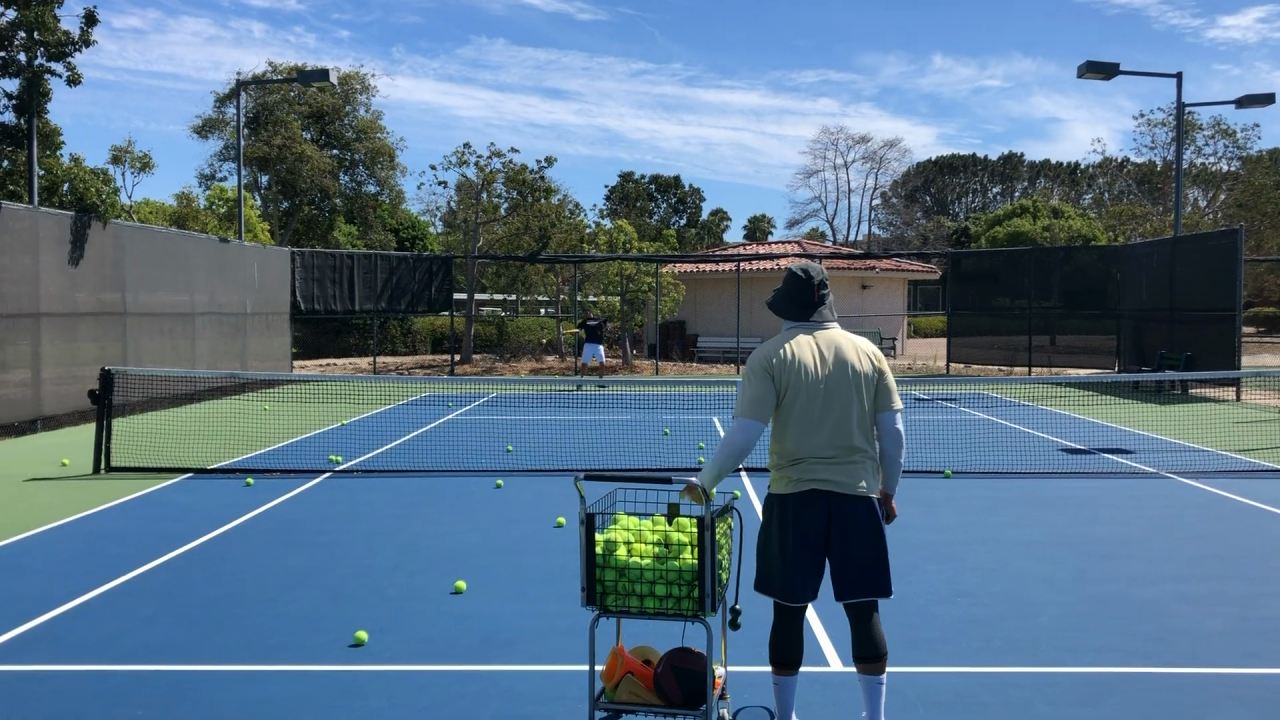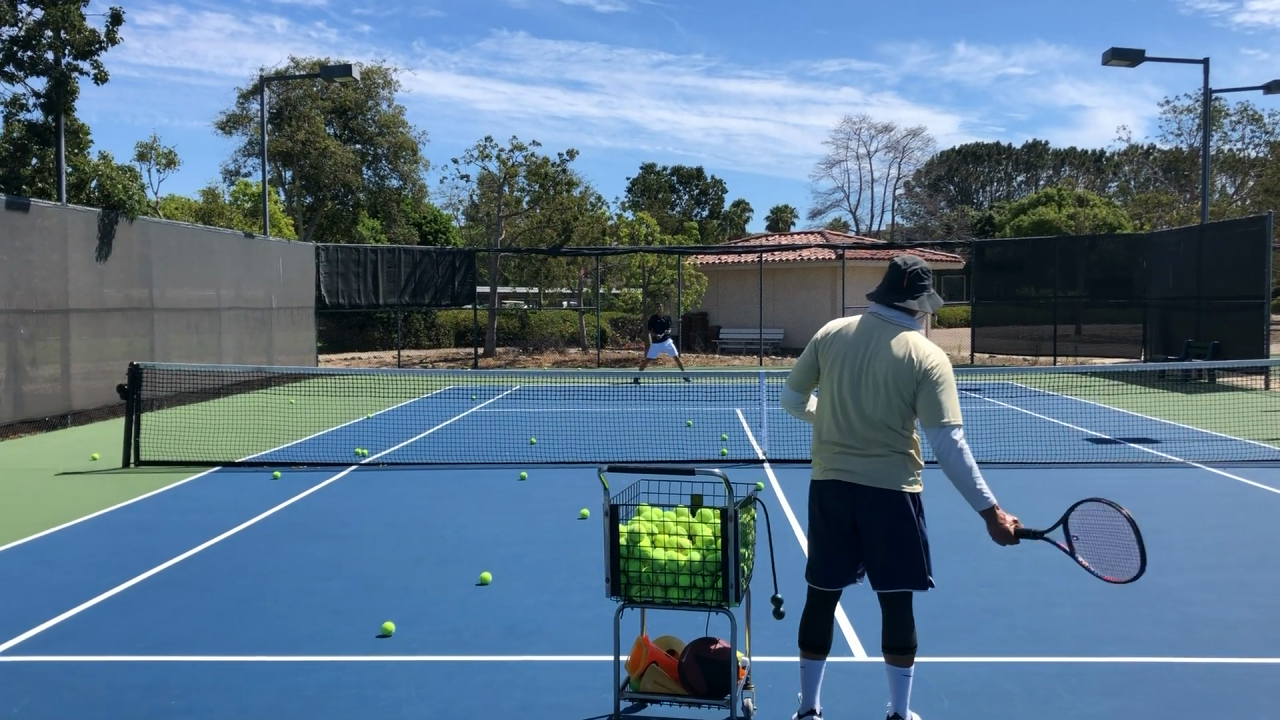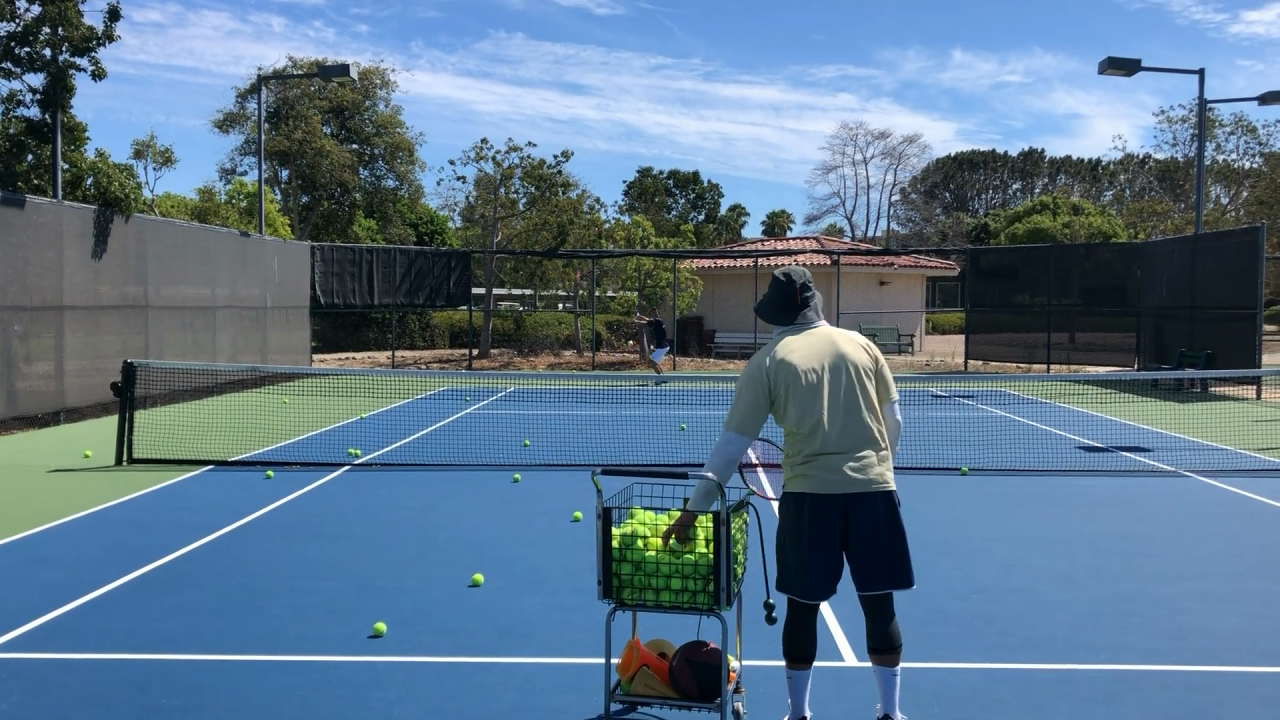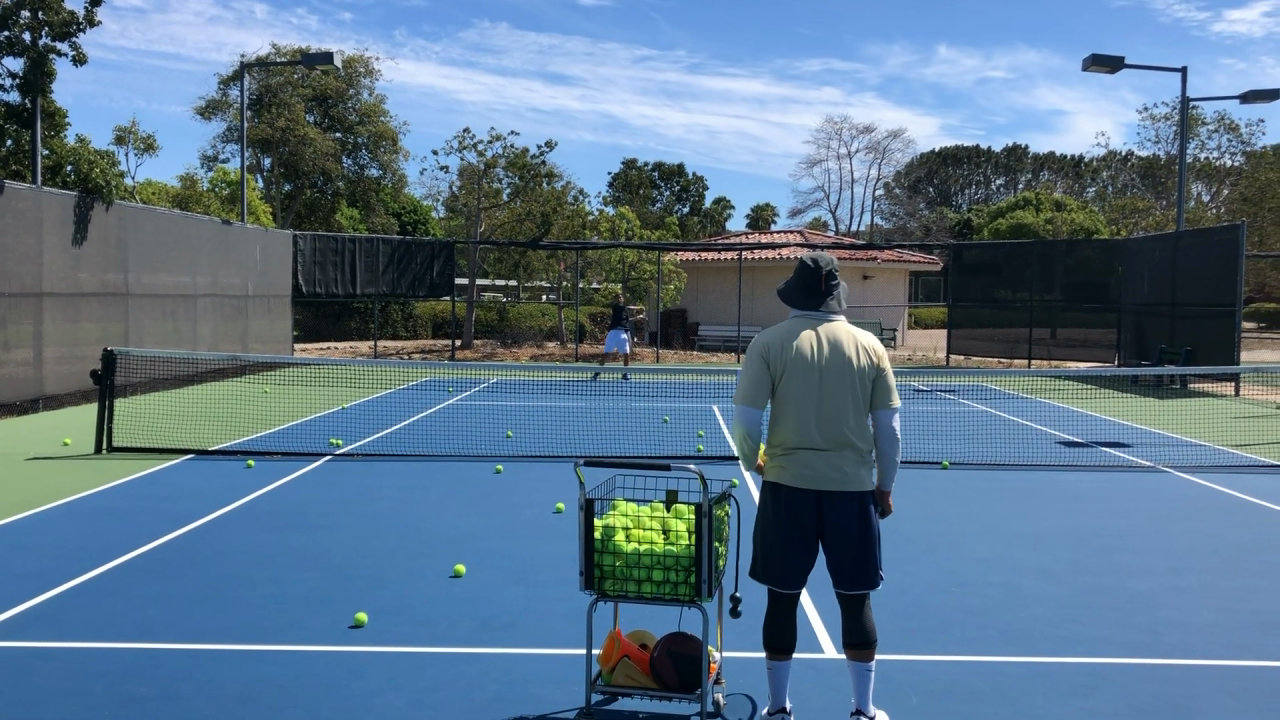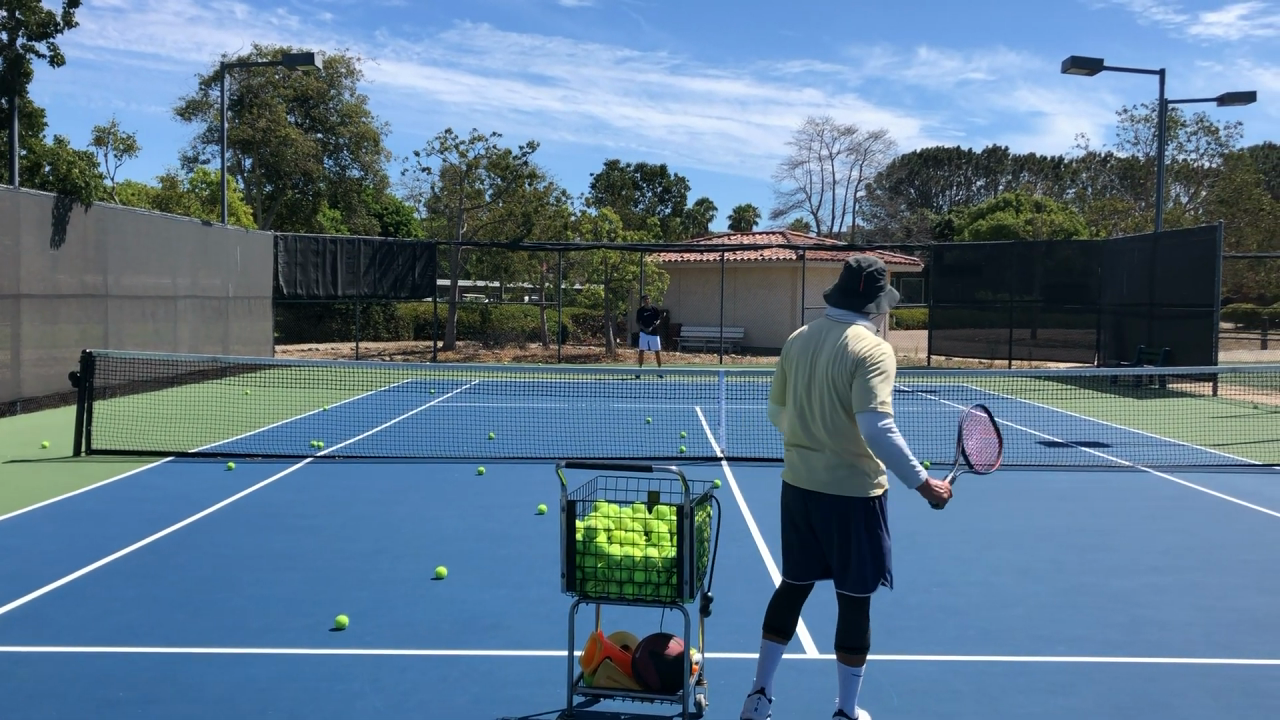
dt=1s
person 1, frame 1
left shoulder: (770, 355)
right shoulder: (867, 351)
left elbow: (744, 434)
right elbow: (893, 432)
left wrist: (702, 484)
right wrist: (887, 492)
left hip: (793, 498)
right hip: (857, 497)
left knee: (788, 611)
right knee: (864, 611)
person 1, frame 2
left shoulder: (832, 333)
right shoulder: (926, 356)
left elbow: (790, 399)
right elbow: (948, 441)
right wrist: (988, 508)
left hip: (829, 485)
right hip: (890, 491)
left knee: (821, 595)
right knee: (897, 602)
person 1, frame 3
left shoulder: (766, 362)
right shoulder: (860, 344)
left elbow: (731, 445)
right elbow: (894, 421)
left wrist: (693, 509)
left hip: (809, 496)
right hip: (874, 492)
left knee: (802, 608)
right knee: (880, 606)
person 1, frame 4
left shoulder: (769, 342)
right shoulder: (868, 344)
left elbow: (746, 421)
right elbow: (889, 428)
left wrist: (752, 460)
right wrist: (884, 485)
left hip: (788, 487)
right hip: (852, 489)
left knee: (782, 599)
right knee: (855, 601)
person 1, frame 5
left shoulder: (797, 338)
right shoulder: (871, 348)
left elbow: (777, 413)
right elbow: (877, 428)
right wrist: (922, 483)
left hip: (798, 486)
right hip: (852, 493)
left knee: (792, 585)
right knee: (854, 601)
